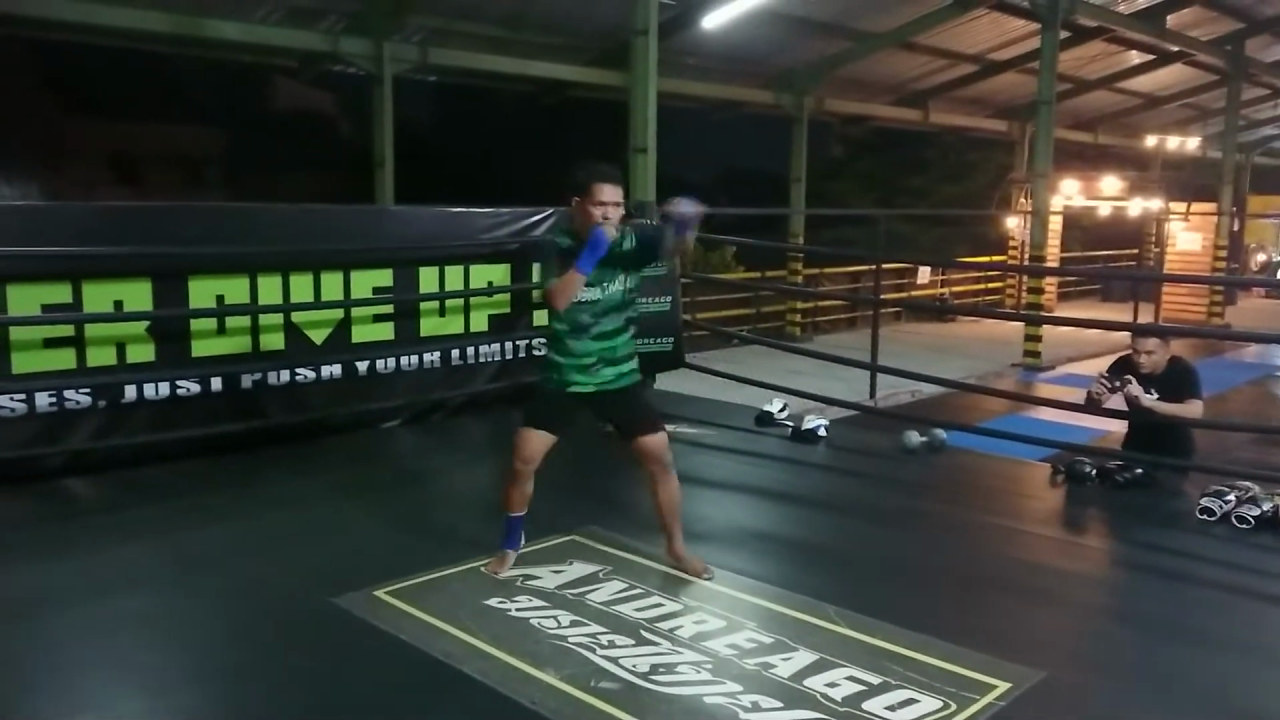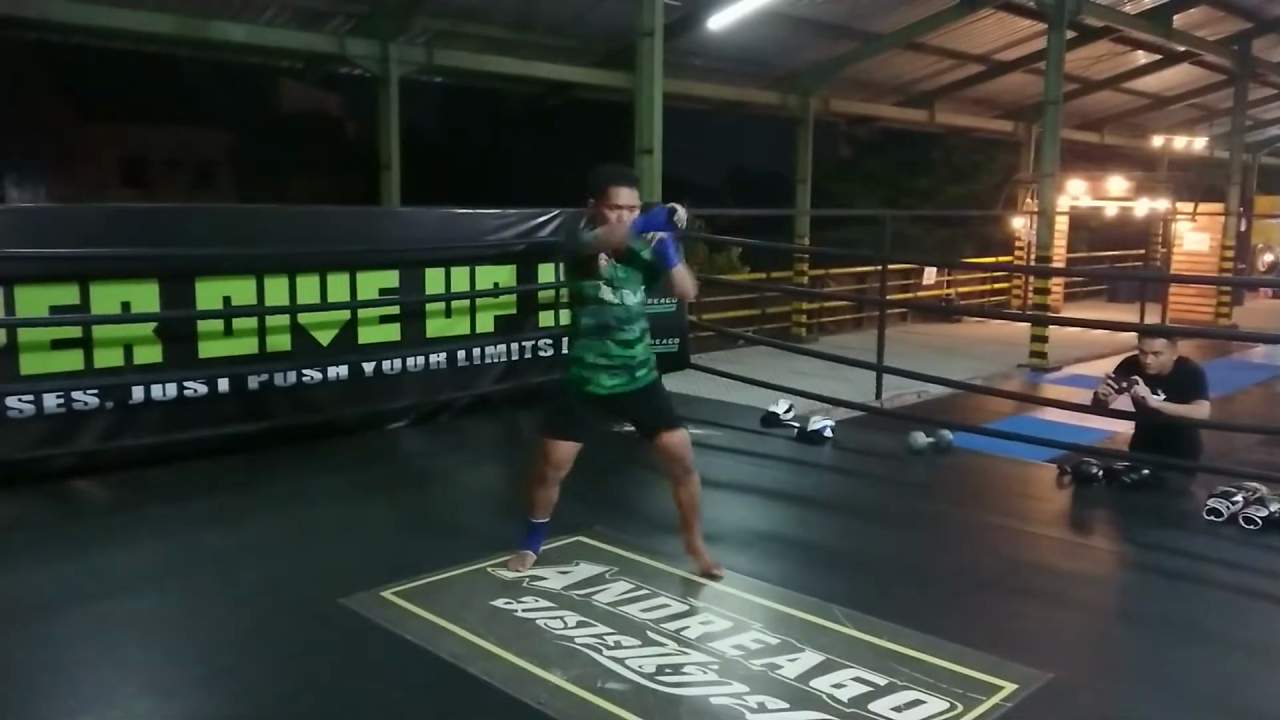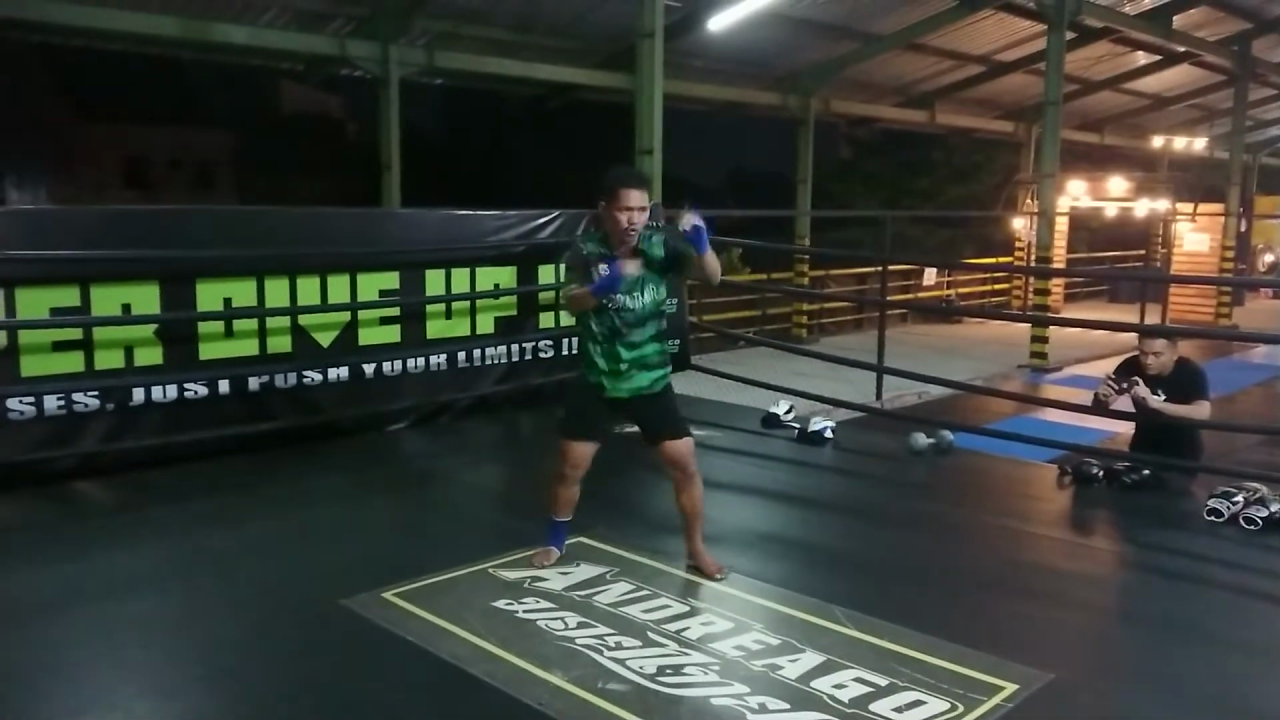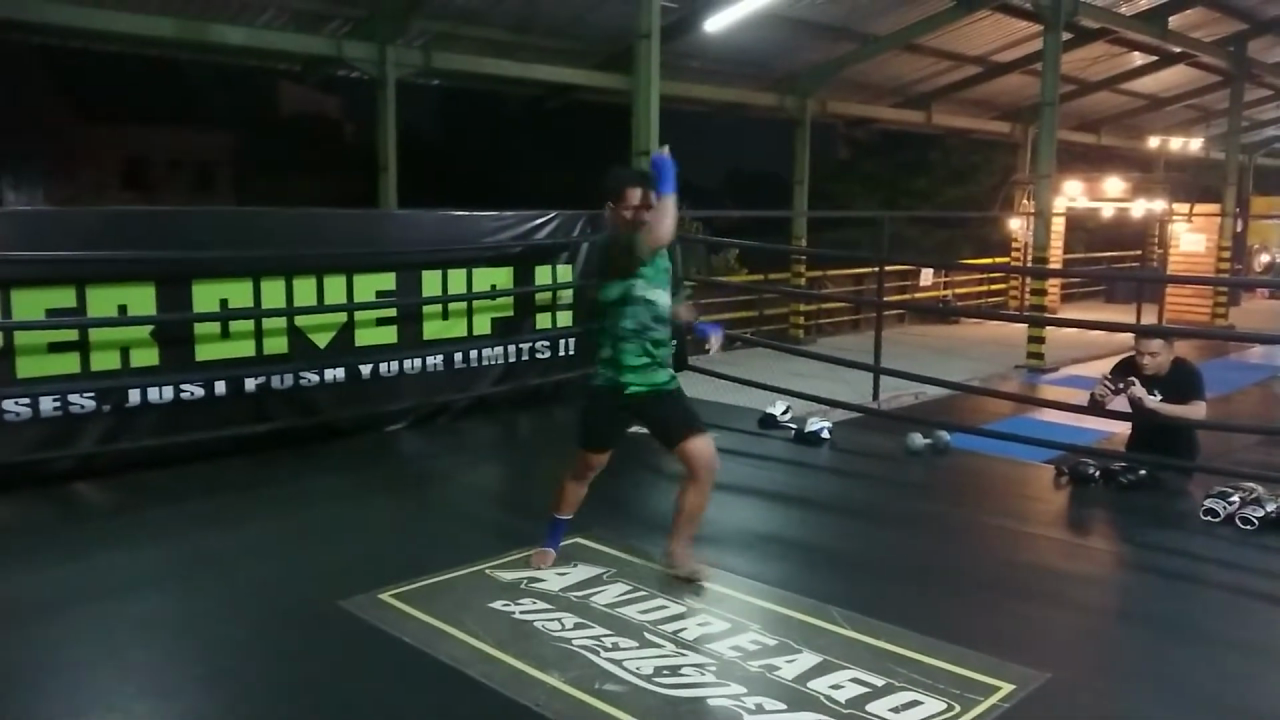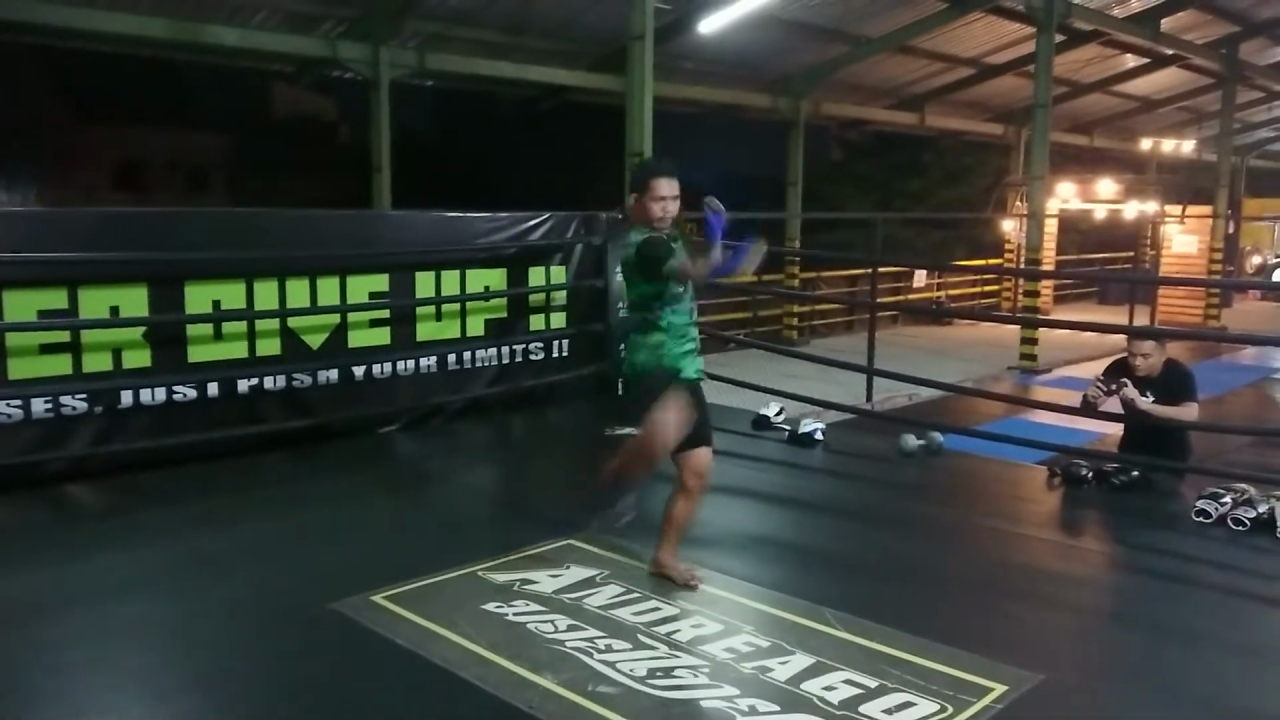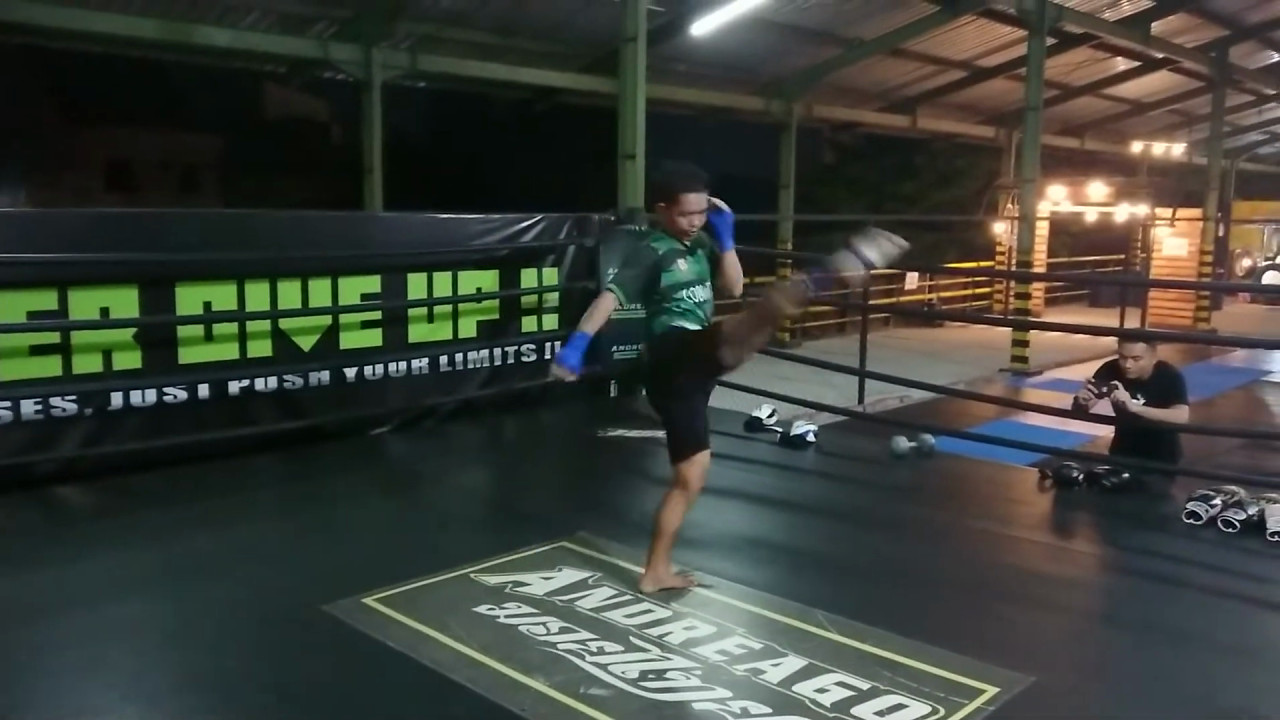
dt=0.2s
person 1, frame 1
left shoulder: (632, 240)
right shoulder: (560, 248)
left elbow: (678, 247)
right elbow: (558, 300)
left wrist: (683, 222)
right wrist: (591, 251)
left hip: (620, 377)
right hip: (565, 379)
left knee: (660, 460)
right knee: (522, 460)
left ankle: (677, 547)
right ankle: (511, 541)
person 1, frame 2
left shoulder: (648, 246)
right shoulder: (579, 243)
left elbow: (688, 293)
right elbow: (603, 241)
left wrist: (668, 252)
right wrist: (653, 218)
left hip: (639, 379)
right hip: (586, 381)
left knee: (682, 459)
right knee: (550, 467)
left ankle: (695, 545)
right ankle: (532, 542)
person 1, frame 3
left shoulder: (661, 245)
right shoulder: (586, 253)
left elbow: (711, 276)
right elbow: (573, 304)
left wrist: (698, 236)
right wrist: (608, 280)
left hip: (650, 382)
right hip: (598, 383)
left knee: (685, 465)
right knee: (571, 466)
left ankle: (696, 549)
right ankle: (556, 540)
person 1, frame 4
left shoulder: (658, 254)
right shoulder: (611, 249)
right elbow: (659, 235)
left wrist: (699, 326)
right wrist: (665, 176)
left hip: (659, 381)
right hip: (615, 384)
left knee: (704, 464)
right knee: (585, 469)
left ankle: (678, 550)
right ankle: (552, 540)
person 1, frame 5
left shoulder: (667, 241)
right shoulder: (644, 245)
left elbow: (703, 267)
right elbow: (692, 270)
left wrist: (713, 228)
right wrist: (718, 257)
left hip: (683, 371)
right hip: (654, 366)
left knee: (697, 474)
right knee: (665, 432)
left ankle: (665, 556)
right ankle: (615, 482)
person 1, frame 6
left shoulder: (699, 244)
right shoulder: (650, 251)
left elbow: (733, 288)
right elbow: (609, 298)
left wrist: (723, 236)
right wrist: (576, 344)
left hip: (692, 366)
right hip: (677, 356)
left knee: (690, 480)
left ankle: (657, 572)
right ankle: (841, 266)
